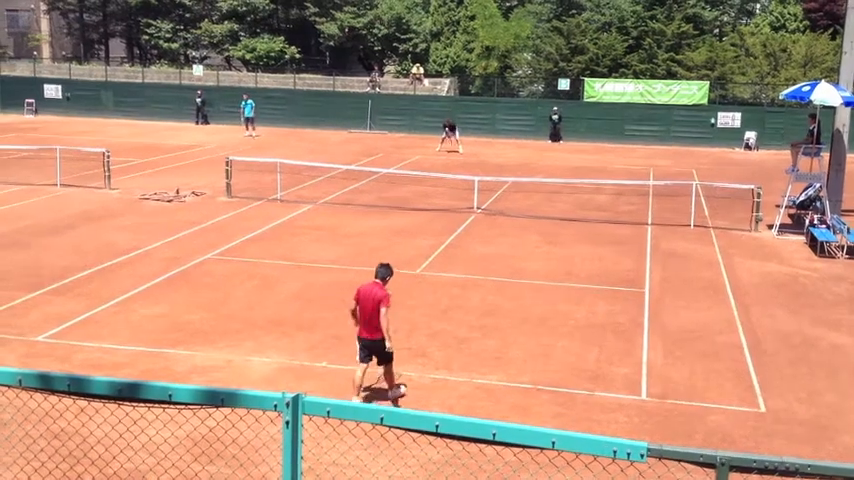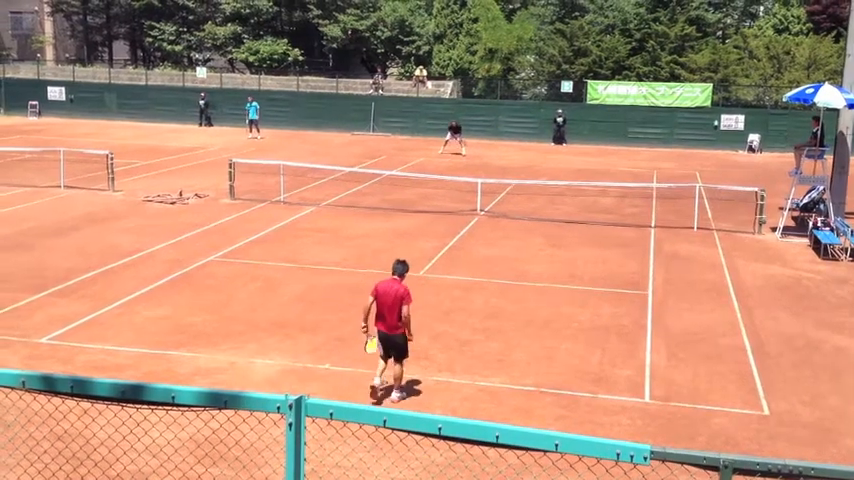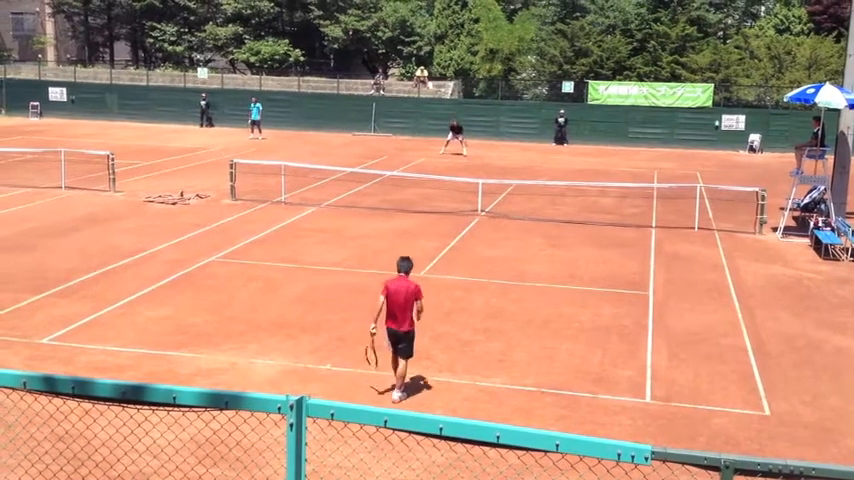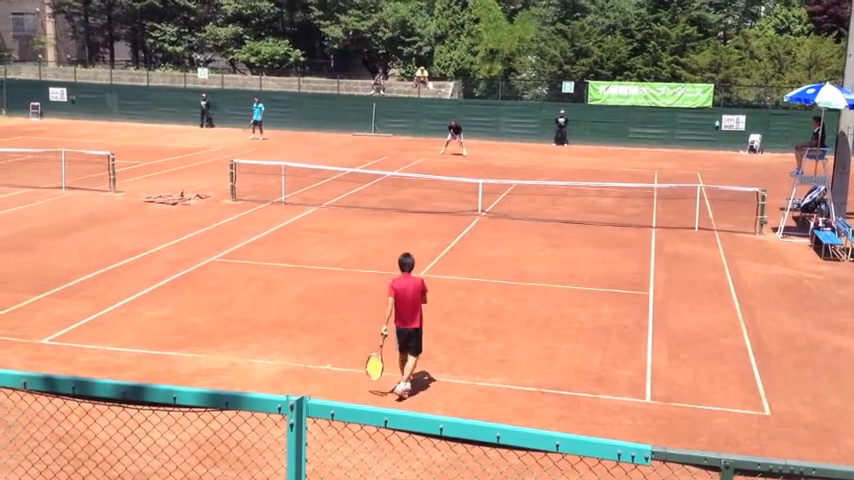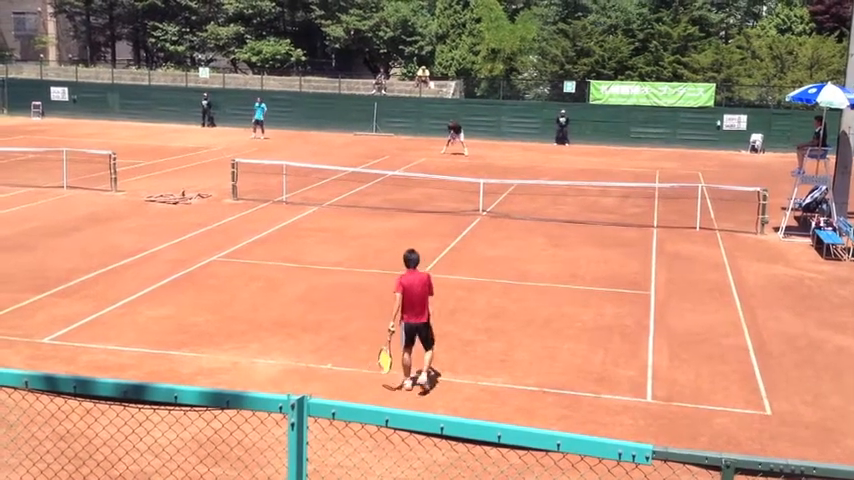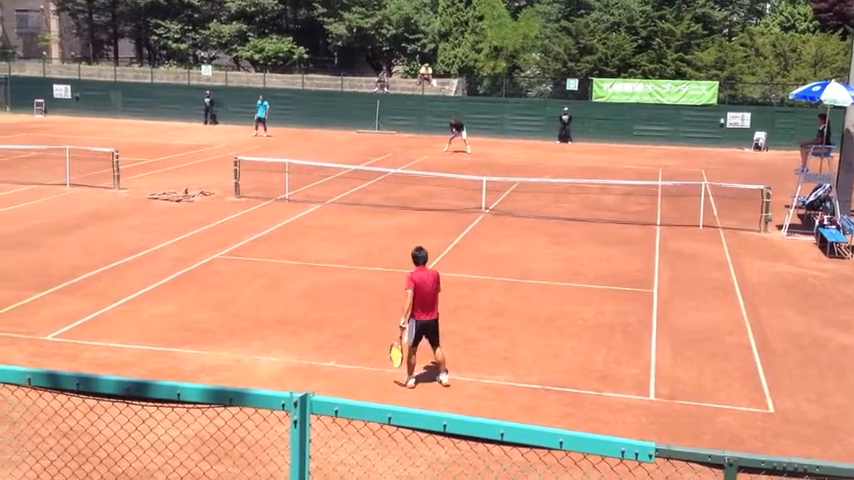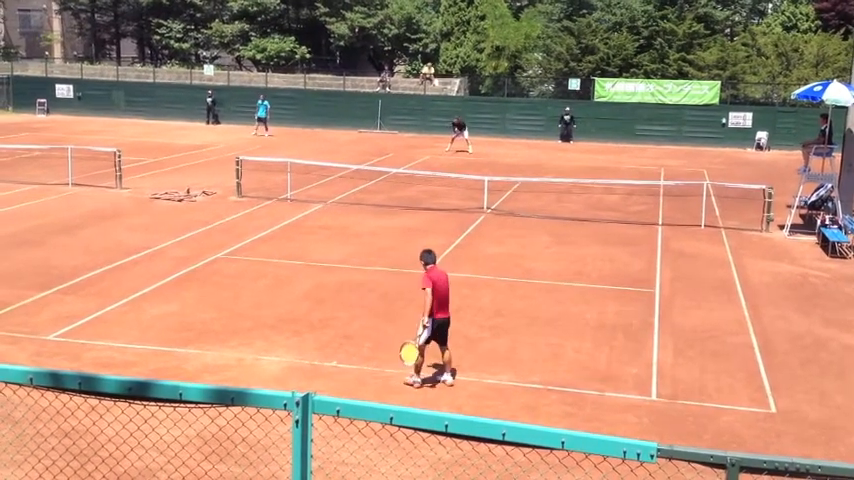
dt=0.2s
person 1, frame 1
left shoulder: (361, 289)
right shoulder: (383, 294)
left elbow: (353, 310)
right elbow: (383, 318)
left wrist: (357, 321)
right wrist: (388, 340)
left hip: (363, 336)
right hip: (378, 338)
left knee: (362, 367)
right knee: (387, 365)
left ankle: (356, 398)
right ankle: (393, 391)
person 1, frame 2
left shoulder: (379, 285)
right shoulder: (404, 290)
left elbow: (368, 306)
right elbow: (405, 315)
left wrist: (364, 322)
right wrist: (409, 332)
left hip: (381, 330)
right hip: (397, 332)
left knee: (384, 357)
right knee: (399, 362)
left ankle: (377, 380)
right ankle: (396, 392)
person 1, frame 3
left shoulder: (388, 284)
right shoulder: (414, 287)
left elbow: (380, 305)
right elbow: (419, 309)
left wrist: (374, 323)
right wrist: (418, 316)
left hip: (391, 327)
right hip: (406, 329)
left knee: (395, 354)
right knee: (403, 360)
left ankle: (398, 384)
right ankle: (398, 392)
person 1, frame 4
left shoulder: (394, 284)
right shoulder: (419, 282)
left elbow: (390, 306)
right elbow: (424, 300)
left wrist: (385, 325)
left hip: (400, 326)
right hip: (415, 326)
left knee: (403, 355)
right knee: (413, 357)
left ankle: (405, 381)
right ankle: (402, 385)
person 1, frame 5
left shoulder: (401, 280)
right shoulder: (426, 277)
left elbow: (398, 302)
left wrist: (392, 321)
left hip: (407, 321)
right hip: (423, 321)
left knee: (407, 351)
right knee: (429, 349)
left ankle: (407, 381)
right ankle: (423, 376)
person 1, frame 6
left shoulder: (412, 276)
right shoulder: (435, 274)
left elbow: (409, 298)
left wrist: (404, 318)
left hip: (417, 319)
right hip: (433, 318)
left knee: (412, 349)
right knee: (436, 347)
left ankle: (410, 379)
right ankle: (443, 376)
person 1, frame 7
left shoulder: (427, 276)
right shoulder: (444, 274)
left elbow: (429, 296)
left wrist: (425, 316)
left hip: (433, 317)
right hip: (446, 317)
left knee: (420, 347)
right knee: (444, 347)
left ankle: (416, 378)
right ankle: (447, 376)
